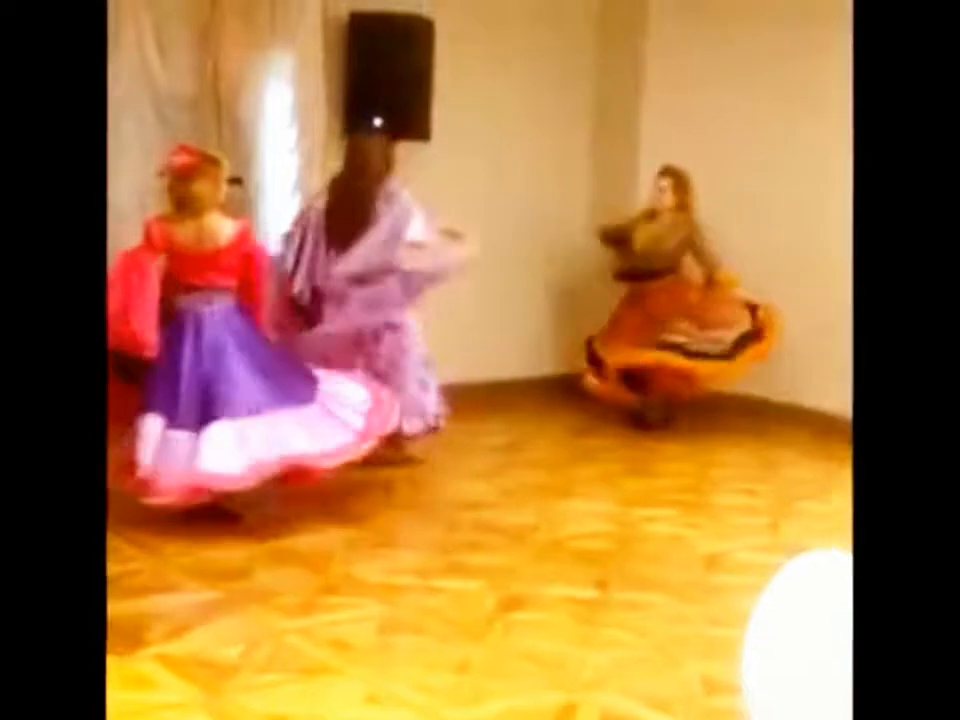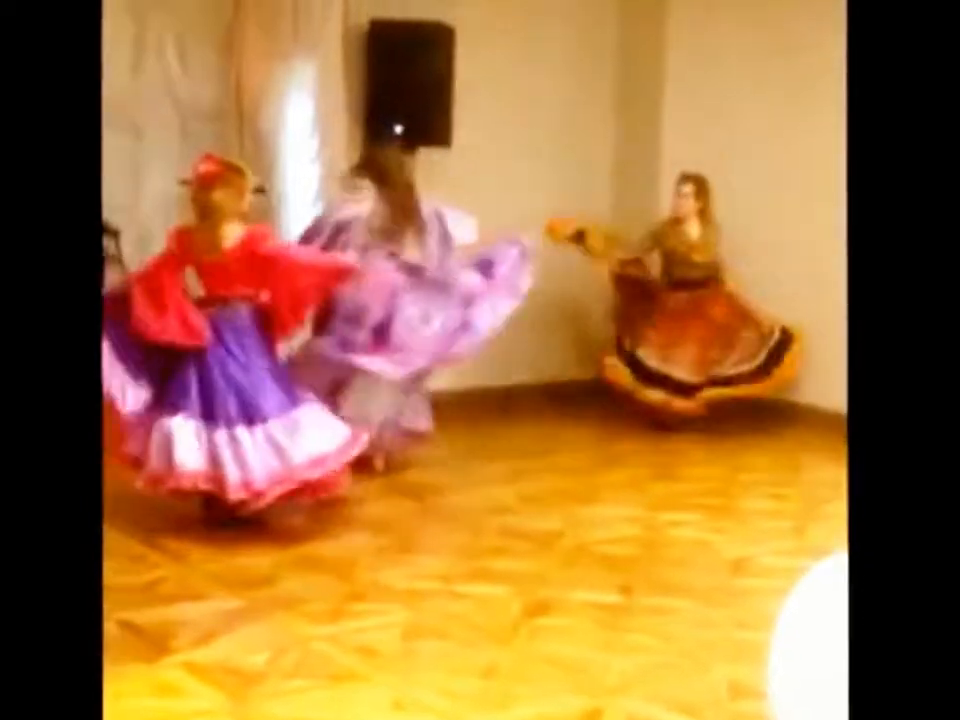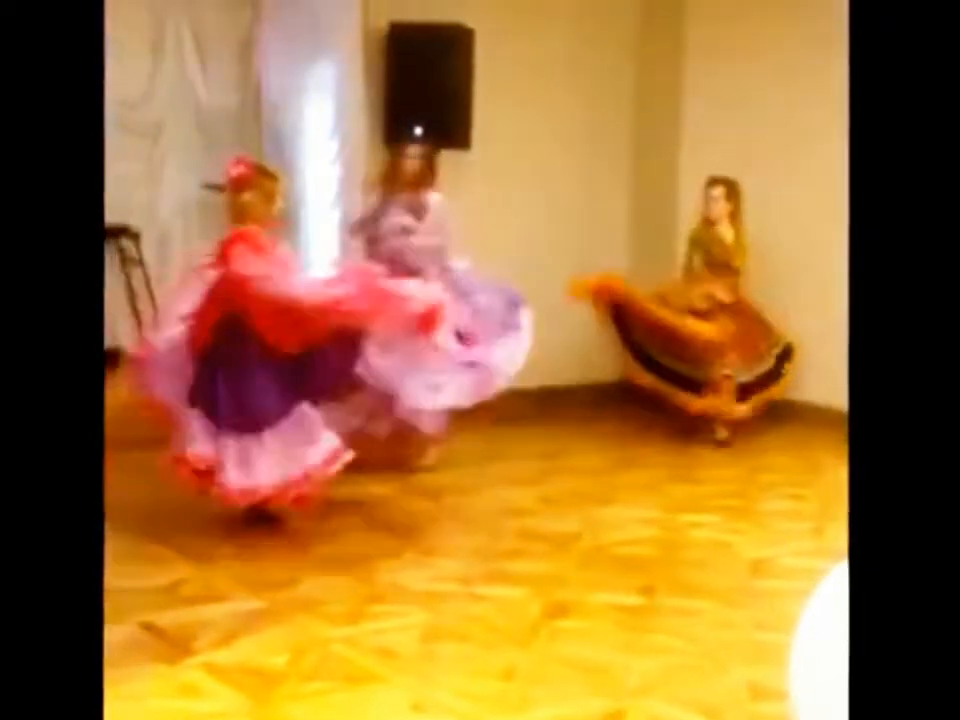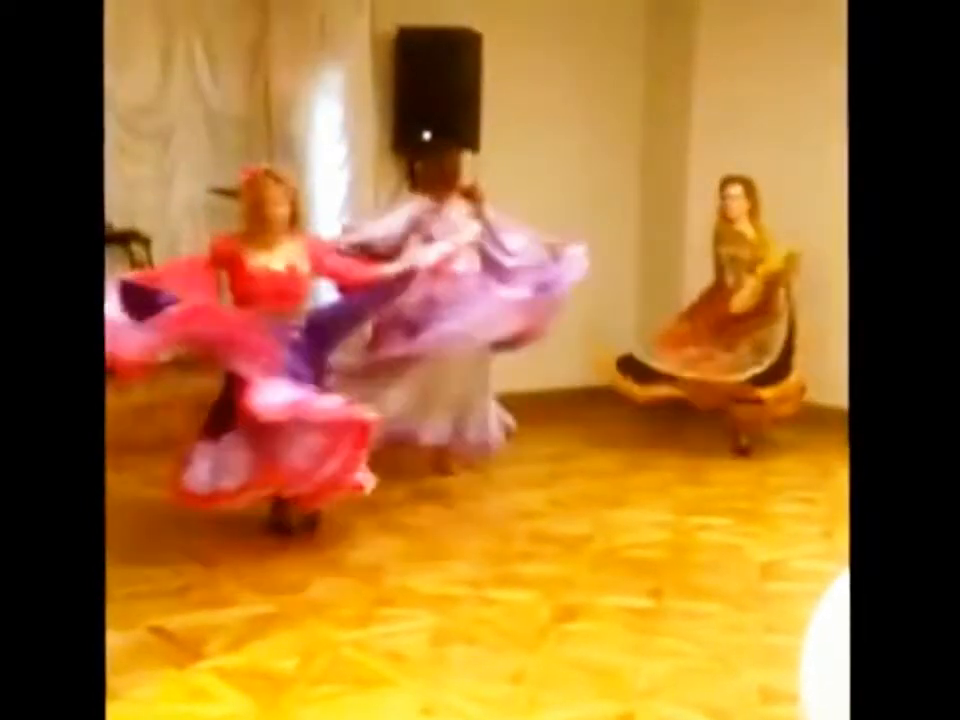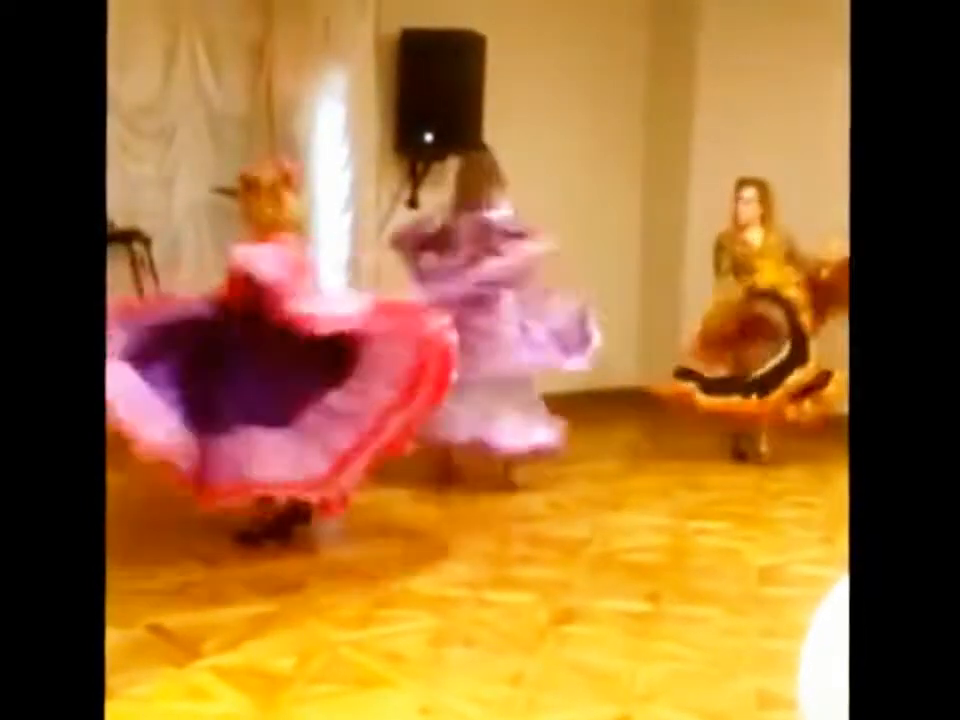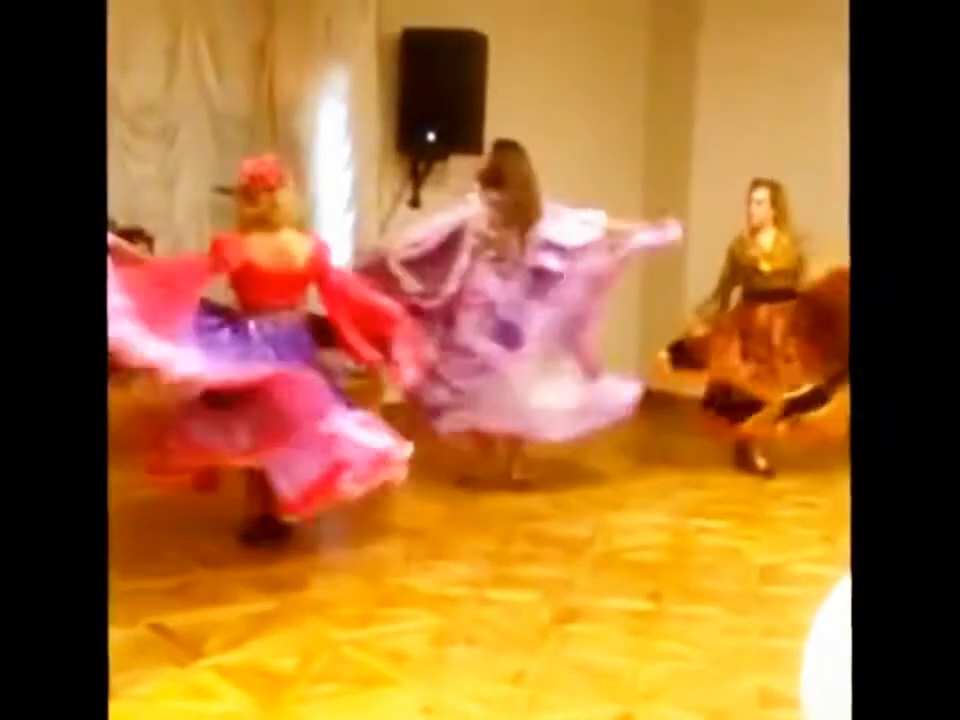
dt=0.3s
person 1, frame 1
left shoulder: (161, 231)
right shoulder: (239, 232)
left elbow: (135, 281)
right elbow: (254, 291)
left hip: (181, 325)
right hip: (227, 324)
left knee: (186, 400)
left ankle: (190, 488)
person 1, frame 2
left shoulder: (185, 239)
right shoulder: (253, 239)
left elbow: (155, 283)
right elbow: (301, 265)
right wrist: (341, 266)
left hip: (202, 333)
right hip: (243, 333)
left knee: (206, 409)
right knee: (256, 405)
left ankle: (213, 493)
right ankle: (245, 495)
person 1, frame 3
left shoulder: (252, 239)
right shoulder: (246, 239)
right elbow: (261, 277)
left hip: (271, 341)
right hip: (250, 343)
left knee: (248, 418)
right knee: (264, 415)
left ankle: (253, 494)
right ankle: (255, 497)
person 1, frame 4
left shoulder: (308, 248)
right shoulder: (230, 249)
left elbow: (361, 275)
right elbow: (186, 279)
left wrist: (414, 264)
left hip: (295, 348)
right hip: (253, 354)
left knee: (301, 425)
right knee: (264, 420)
left ankle: (296, 504)
right ankle: (283, 504)
person 1, frame 5
left shoulder: (274, 249)
right shoulder: (284, 246)
left elbow: (286, 285)
left hip: (264, 351)
left knee: (260, 435)
left ankle: (270, 516)
right ankle: (294, 503)
person 1, frame 6
left shoulder: (232, 248)
right shoulder: (310, 248)
left elbow: (180, 276)
right elbow: (349, 297)
right wrist: (389, 327)
left hip: (251, 345)
right hip: (295, 343)
left knee: (250, 433)
right knee: (292, 432)
left ankle: (262, 515)
right ankle: (278, 512)
person 2, frame 1
left shoulder: (331, 196)
right shoulder: (391, 197)
left elbow: (304, 231)
right elbow: (417, 228)
left hip: (341, 294)
right hip: (381, 294)
left knee: (346, 363)
right knee: (391, 359)
right ankle: (400, 440)
person 2, frame 2
left shoulder: (363, 200)
right shoulder: (414, 206)
left elbow: (315, 239)
right elbow: (456, 225)
left hip: (369, 293)
right hip: (403, 294)
left knee: (363, 367)
right knee: (394, 370)
left ankle: (373, 448)
right ankle: (384, 445)
person 2, frame 3
left shoulder: (429, 201)
right shoulder: (391, 201)
left elbow: (426, 242)
left knee: (422, 365)
left ankle: (428, 442)
right ankle: (410, 440)
person 2, frame 4
left shoulder: (476, 209)
right shoulder: (423, 207)
left elbow: (511, 239)
right elbow: (380, 230)
left wrist: (549, 249)
right wrist: (341, 243)
left hip: (471, 299)
right hip: (435, 298)
left knee: (467, 371)
right knee: (428, 367)
left ankle: (450, 449)
person 2, frame 5
left shoulder: (460, 214)
right shoulder: (498, 209)
left elbow: (412, 236)
left hip: (470, 303)
right hip: (496, 306)
left knee: (461, 383)
right knee: (505, 384)
left ankle: (447, 462)
right ankle: (509, 466)
person 2, frame 6
left shoulder: (475, 205)
right shoulder: (540, 210)
left elbow: (430, 236)
right elbow: (593, 225)
left wrist: (390, 258)
right wrist: (643, 232)
left hip: (481, 300)
right hip: (523, 302)
left knee: (479, 382)
right knee: (529, 383)
left ankle: (493, 462)
right ankle: (514, 467)
person 3, frame 1
left shoulder: (685, 225)
right shoulder: (644, 221)
left elbow: (706, 259)
right elbow: (618, 236)
left wrist: (722, 286)
left hip: (669, 295)
right hip: (643, 296)
right knee: (639, 351)
left ankle: (659, 407)
right ankle: (650, 406)
person 3, frame 2
left shoulder: (711, 229)
right shoulder: (666, 232)
right elbow: (636, 256)
left wrist: (721, 287)
left hip: (709, 303)
right hip: (676, 304)
right knee: (670, 358)
right ankle: (668, 408)
person 3, frame 3
left shoulder: (738, 234)
right shoulder: (701, 235)
right elbow: (692, 275)
left hip: (728, 306)
right hip: (704, 307)
left knee: (731, 365)
right knee: (718, 364)
left ankle: (722, 419)
right ankle: (719, 423)
person 3, frame 4
left shoulder: (760, 233)
right shoulder: (724, 233)
left elbow: (767, 268)
right elbow: (732, 269)
right wrist: (771, 267)
left hip: (758, 310)
right hip: (728, 309)
left knee: (754, 374)
right knee: (739, 374)
left ankle: (742, 430)
right ankle: (741, 431)
person 3, frame 5
left shoulder: (779, 238)
right shoulder: (726, 240)
left elbow: (808, 266)
right elbow: (724, 282)
right wrist: (741, 289)
left hip: (775, 316)
right hip: (741, 317)
left knee: (776, 377)
right knee: (753, 378)
left ankle: (745, 439)
right ankle: (751, 439)
person 3, frame 6
left shoulder: (790, 241)
right shoulder: (740, 245)
left elbow: (803, 279)
right elbow: (725, 287)
left wrist: (823, 282)
right wrist: (703, 320)
left hip: (786, 322)
right hip: (750, 321)
left knee: (785, 387)
right knee: (753, 388)
left ankle: (747, 446)
right ankle: (750, 452)
